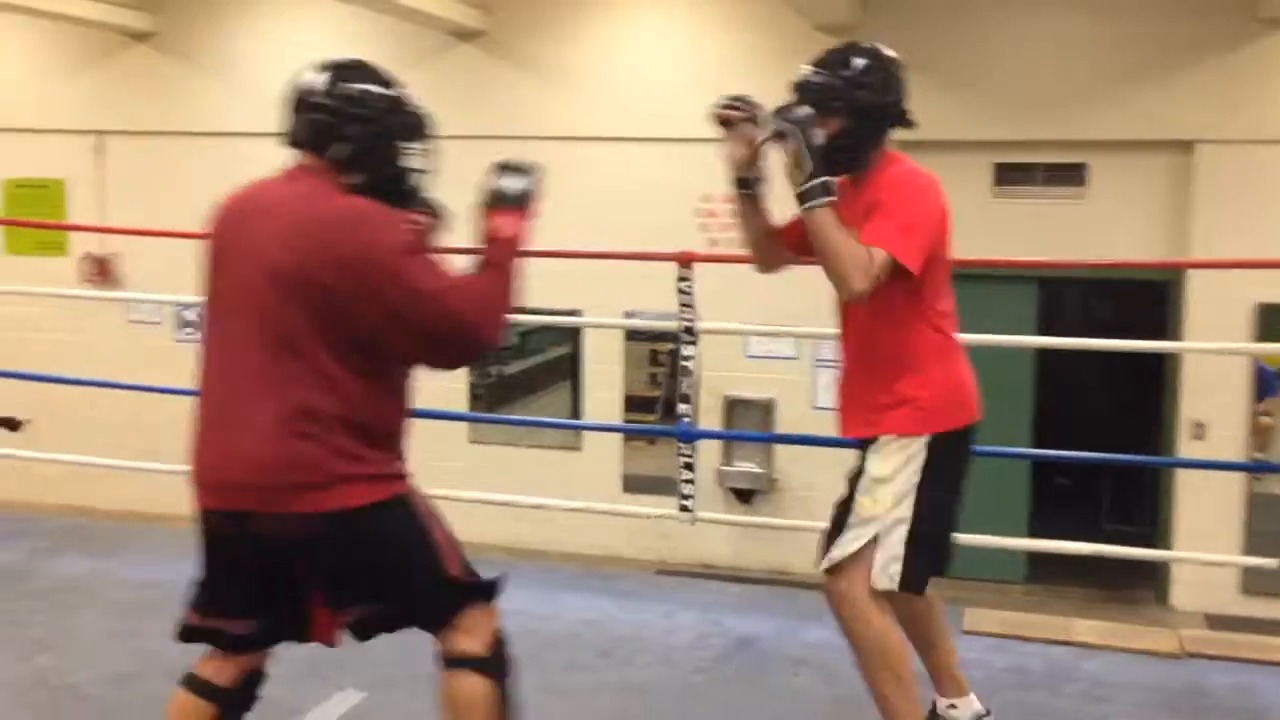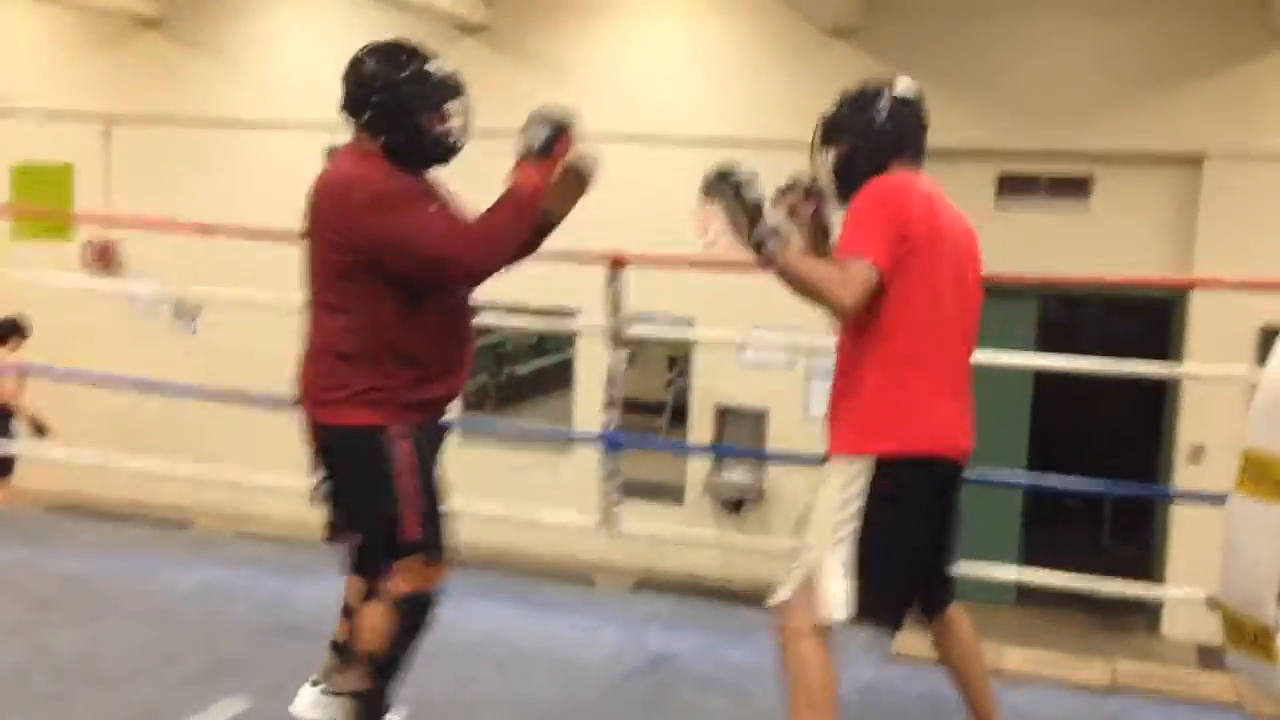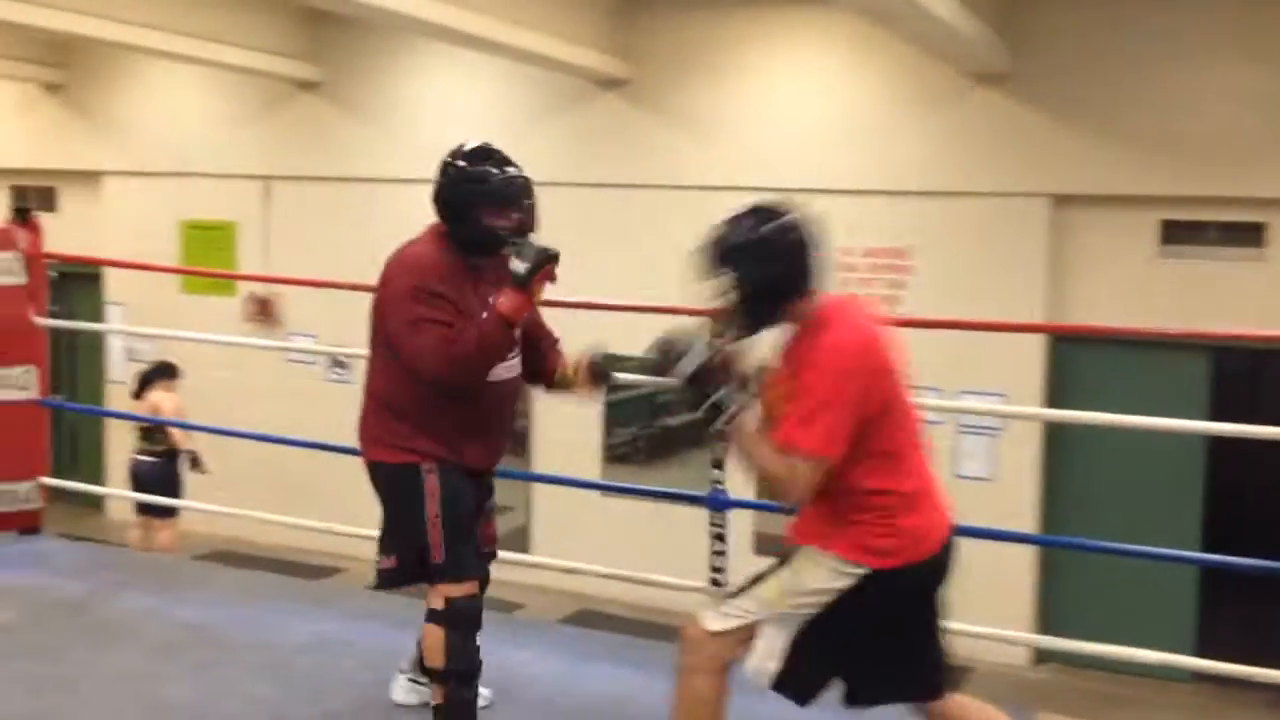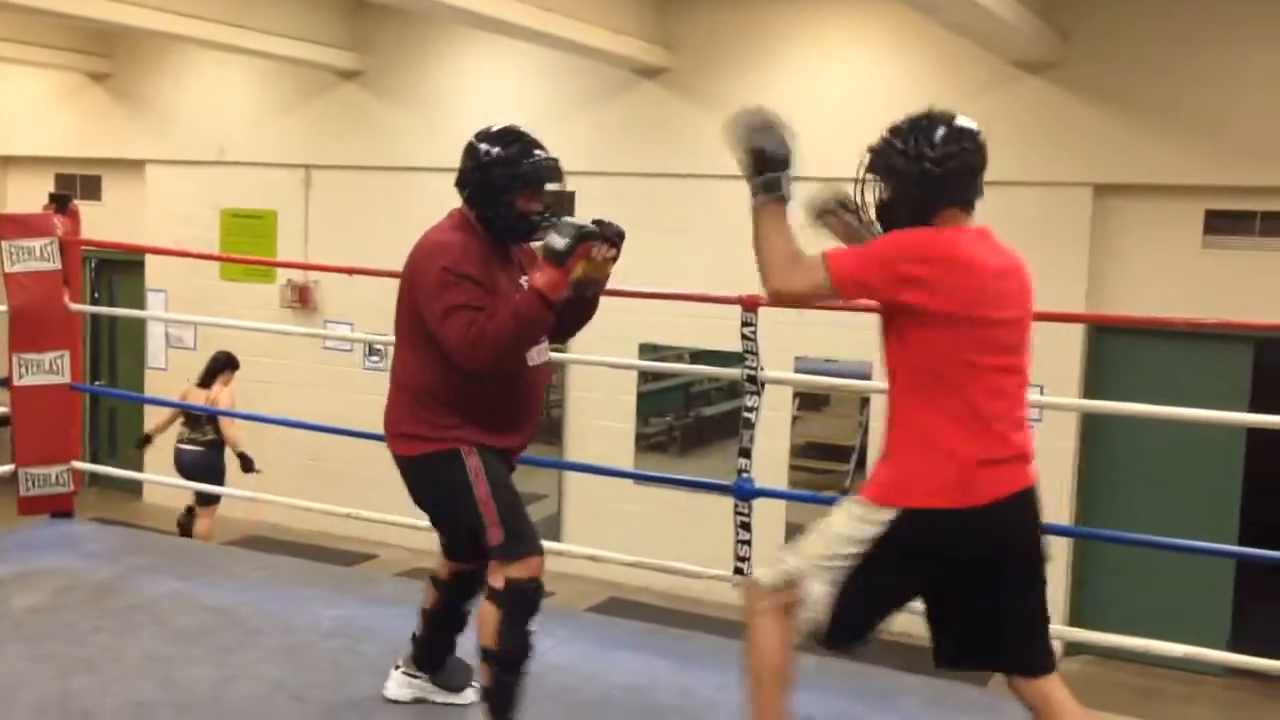
dt=1s
person 1, frame 1
left shoulder: (241, 211)
right shoulder: (363, 228)
right elbow: (467, 330)
right wrist: (507, 229)
left hip: (232, 483)
right hip: (340, 488)
left knee: (230, 654)
right knee: (472, 626)
person 1, frame 2
left shoulder: (398, 179)
right shoulder: (359, 186)
left elbow: (464, 256)
right elbow: (461, 255)
left wrist: (552, 193)
right wrist: (534, 172)
left hip: (399, 406)
right hip: (368, 411)
left knee: (383, 556)
right knee: (411, 570)
person 1, frame 3
left shoulder: (495, 264)
right shoulder: (418, 269)
left elbow: (530, 347)
right elbow: (445, 363)
left wrist: (565, 369)
right wrist: (512, 300)
left hip: (470, 452)
right hip: (417, 453)
left knee: (466, 573)
right knee: (456, 587)
person 1, frame 4
left shoulder: (504, 247)
right shoulder: (448, 255)
left elbow: (550, 329)
right elbow: (481, 347)
left wrist: (585, 277)
right wrist: (549, 277)
left hip: (476, 437)
right hip: (444, 439)
left knee: (466, 555)
right knee: (517, 571)
left ankle: (423, 669)
person 2, frame 1
left shoulder: (906, 187)
right shoulder: (860, 188)
left elbow: (857, 279)
right elbow: (769, 254)
left wrist: (813, 189)
right wrist: (746, 162)
left hip: (920, 418)
right hip: (897, 416)
left knee: (850, 582)
right knee: (894, 575)
person 2, frame 2
left shoulder: (888, 195)
right shoulder: (951, 219)
left elbow: (846, 297)
left wrist: (763, 234)
right wrist: (810, 241)
left hip: (890, 444)
right hip: (940, 444)
left knee: (800, 614)
right knee: (935, 600)
person 2, frame 3
left shoulder: (837, 349)
right shoulder: (835, 322)
left elbow: (793, 487)
right elbow: (801, 421)
left hip: (874, 548)
right hip: (914, 540)
left knee: (705, 643)
person 2, frame 4
left shoulder: (921, 251)
right shoulder: (1008, 264)
left elbow: (785, 283)
left wrist: (768, 185)
right wrist: (867, 241)
left hip: (919, 503)
right hip: (1008, 501)
left knee: (771, 599)
